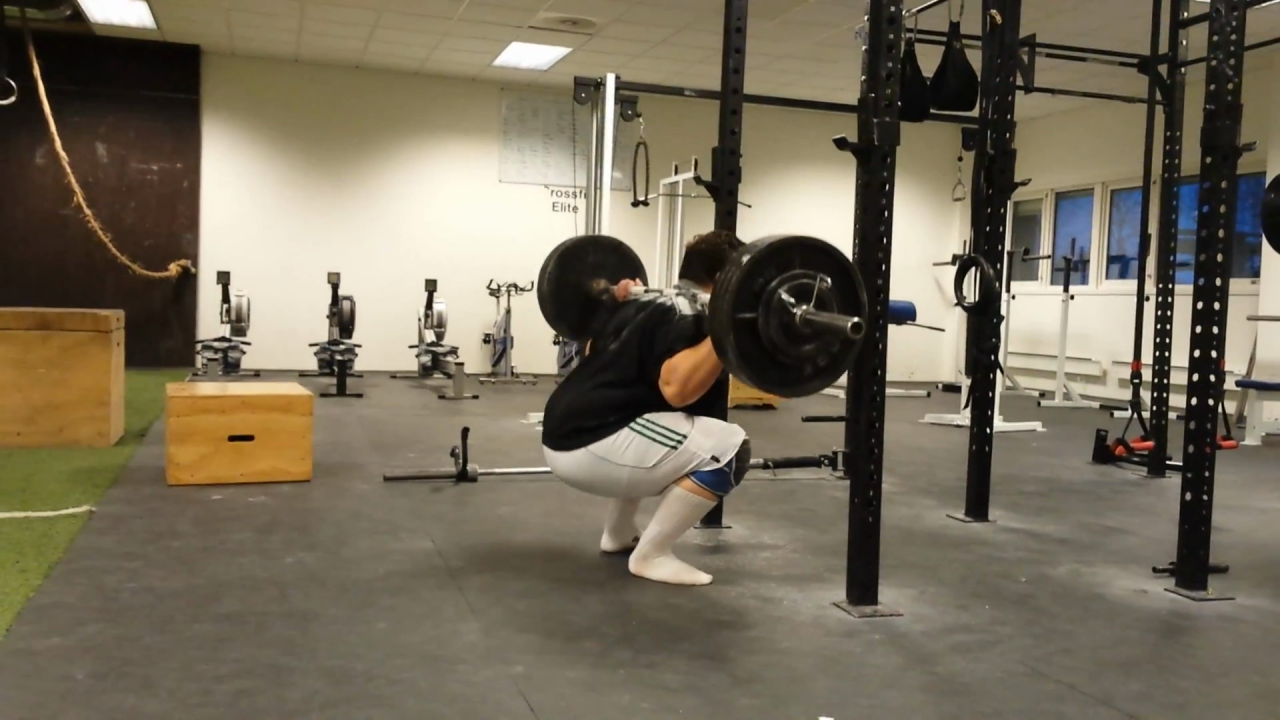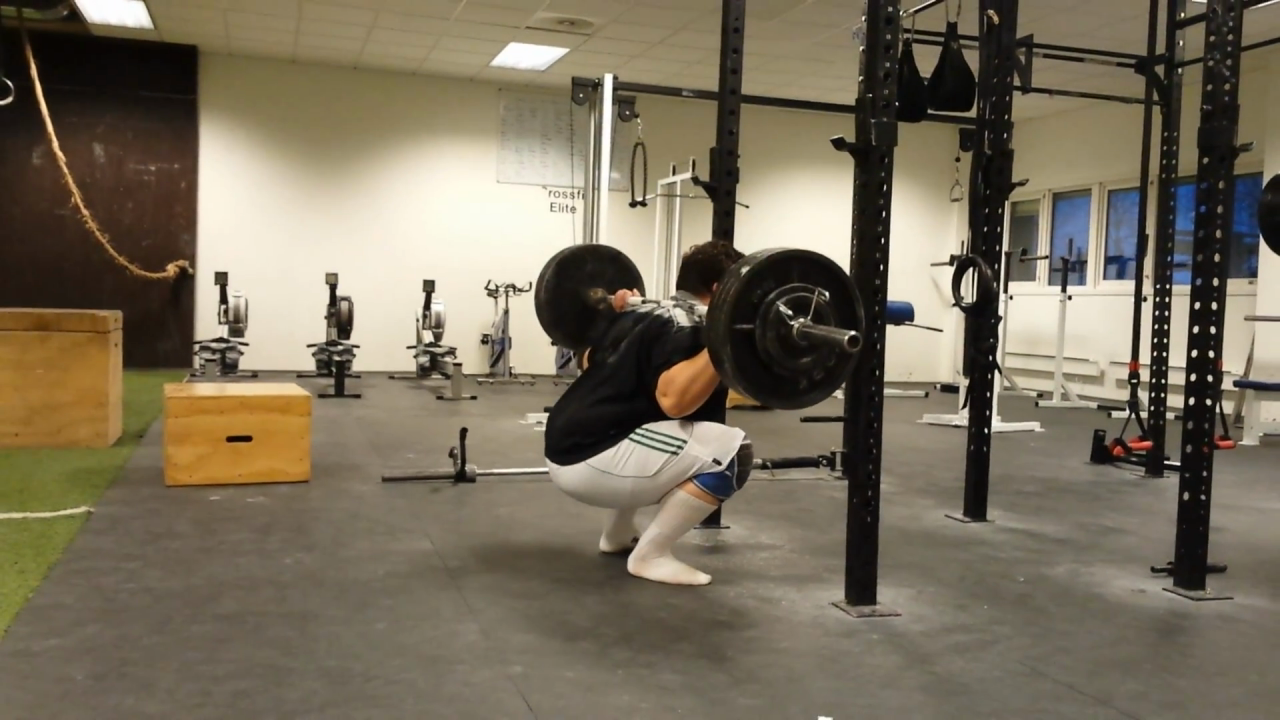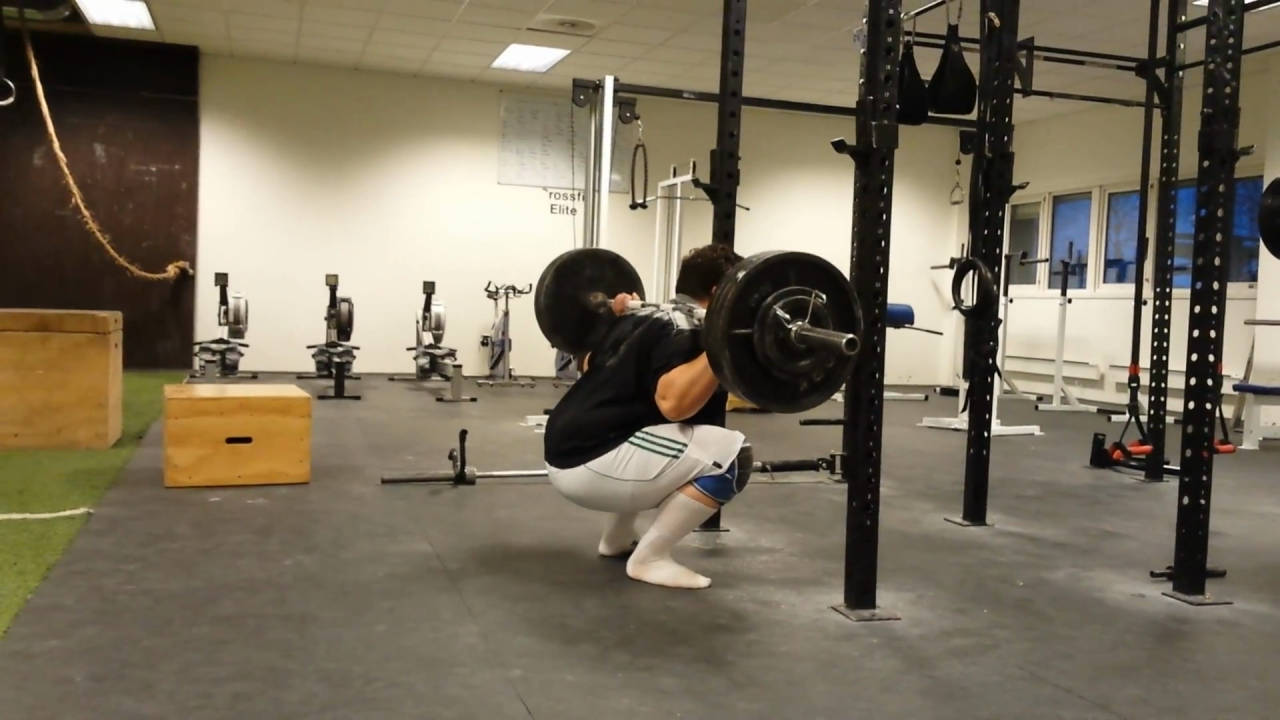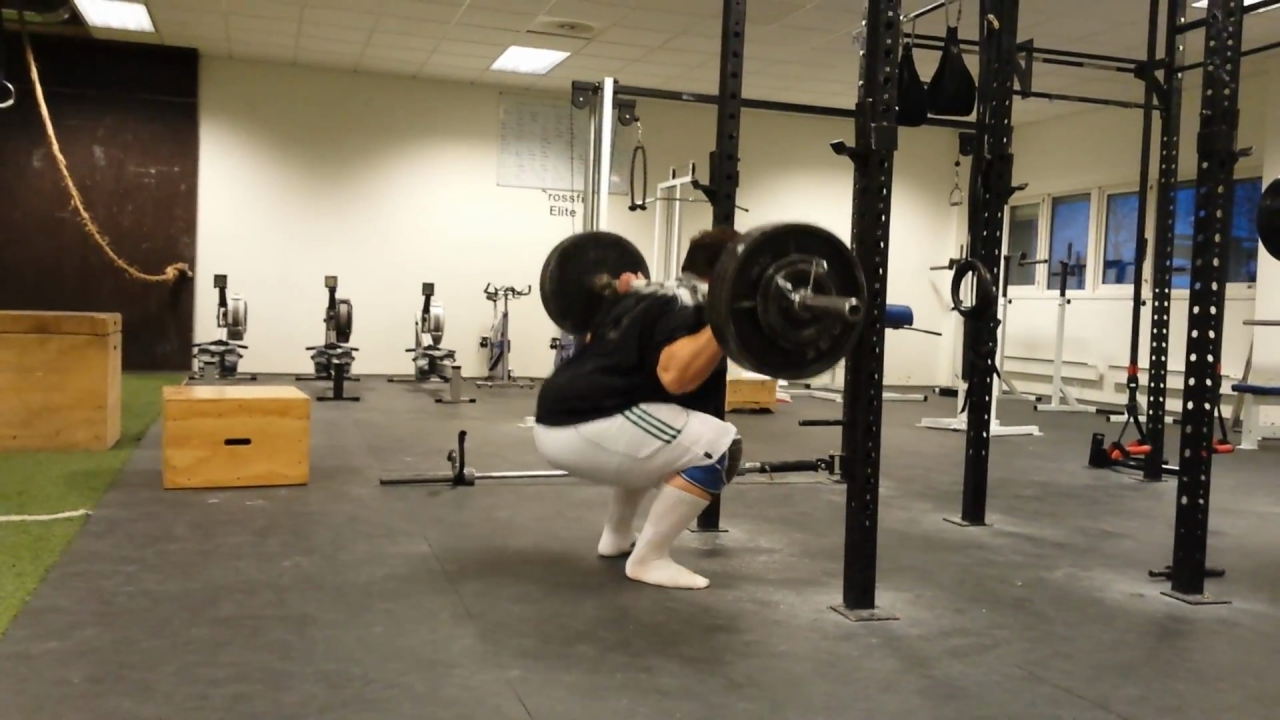
dt=0.3s
person 1, frame 1
left shoulder: (644, 304)
right shoulder: (689, 319)
left elbow: (592, 352)
right elbow: (677, 389)
left wrist: (619, 303)
left hip: (565, 436)
right hip: (592, 445)
right knee: (728, 450)
left ankle: (619, 532)
right ankle: (651, 555)
person 1, frame 2
left shoulder: (640, 314)
right shoulder: (686, 330)
left elbow: (590, 363)
right elbow: (674, 400)
left wrist: (615, 315)
left hip: (567, 450)
right hip: (593, 459)
right knee: (731, 453)
left ankle: (619, 532)
right ankle: (650, 555)
person 1, frame 3
left shoulder: (641, 318)
right shoulder: (685, 333)
left elbow: (590, 367)
right elbow: (673, 403)
left wrist: (617, 318)
left hip: (566, 453)
right hip: (593, 464)
right knee: (730, 457)
left ankle: (618, 536)
right ankle: (650, 558)
person 1, frame 4
left shoulder: (649, 296)
right shoulder: (690, 310)
left elbow: (592, 342)
right elbow: (675, 376)
left wrist: (621, 298)
left hip: (556, 423)
right hip: (585, 429)
left knee: (658, 443)
right knee: (718, 447)
left ankle: (617, 535)
right ankle: (649, 559)
